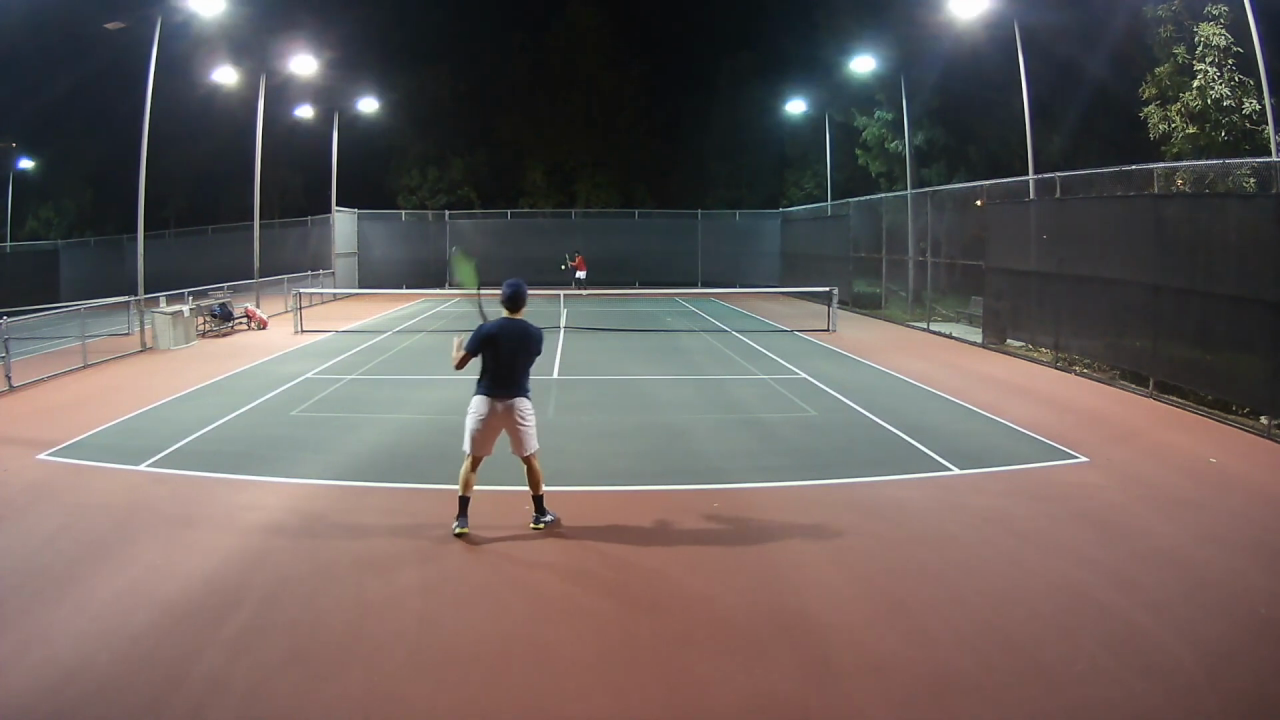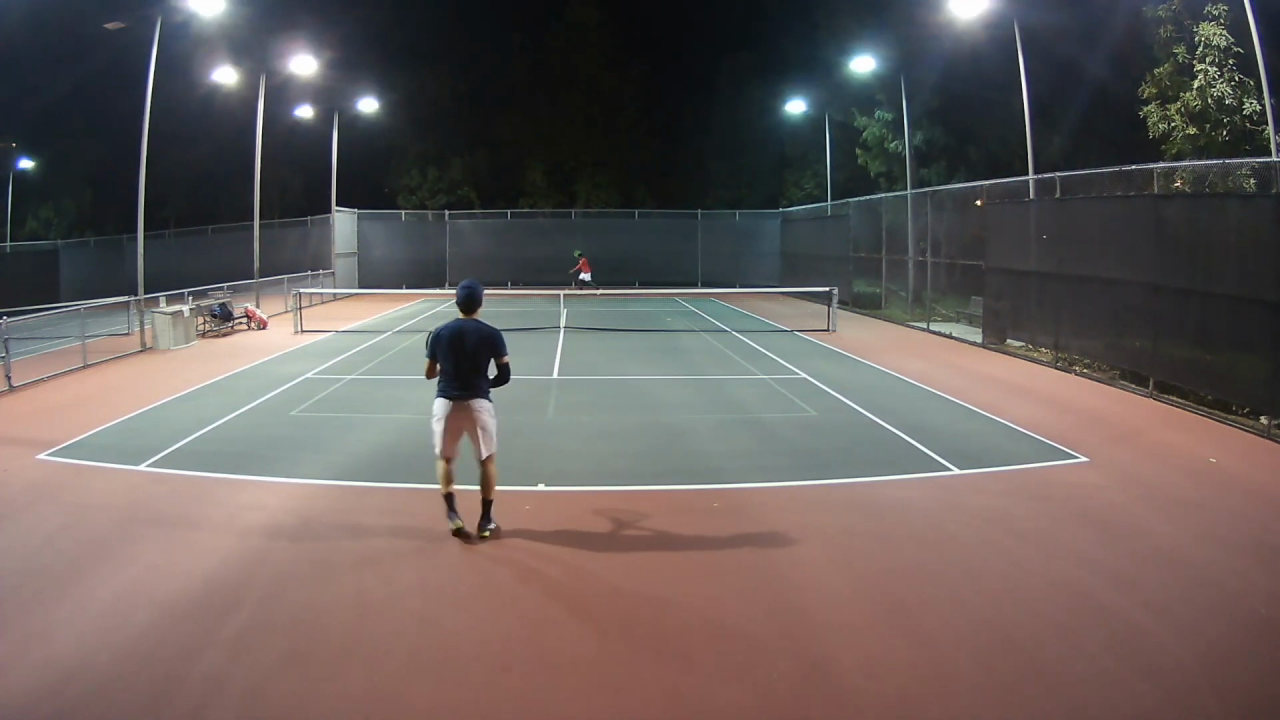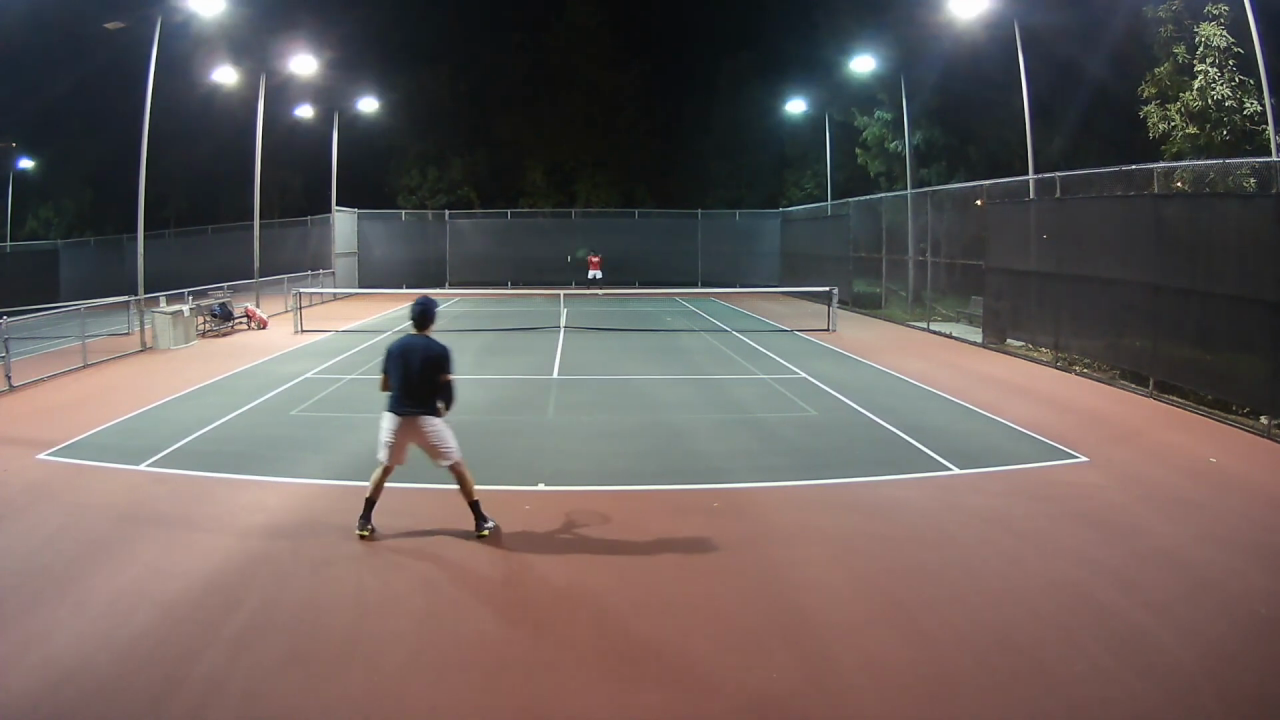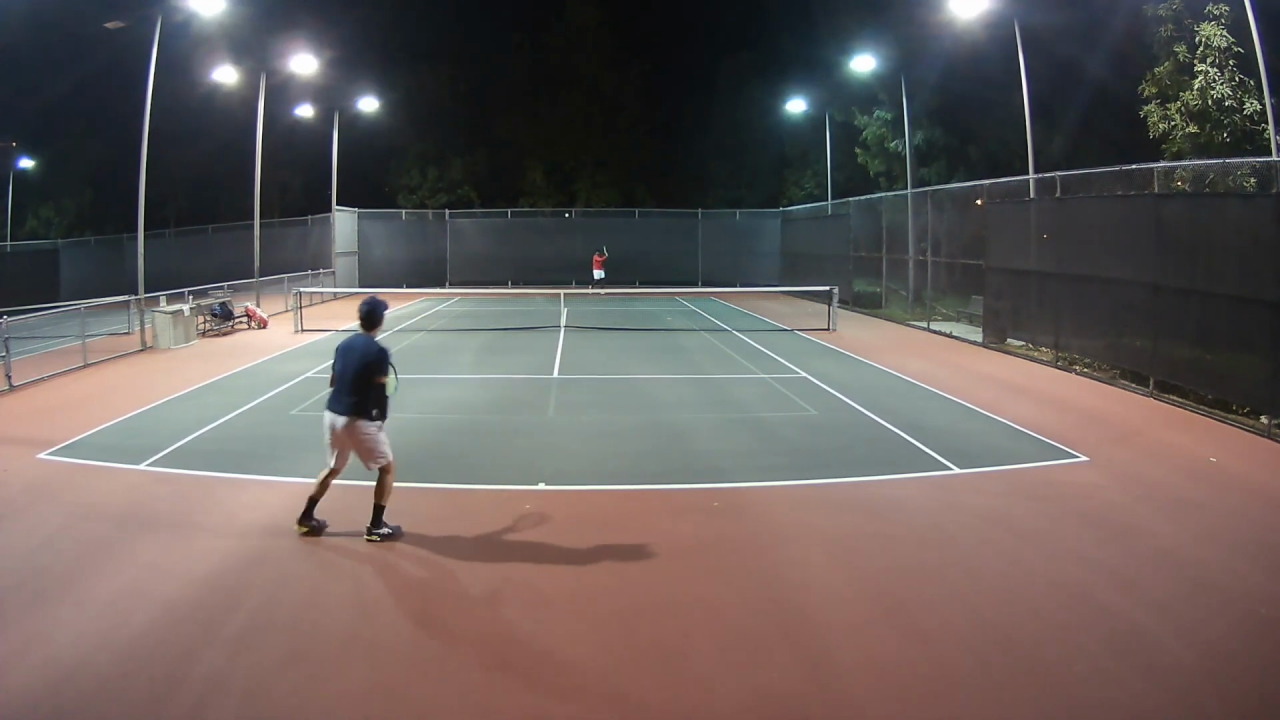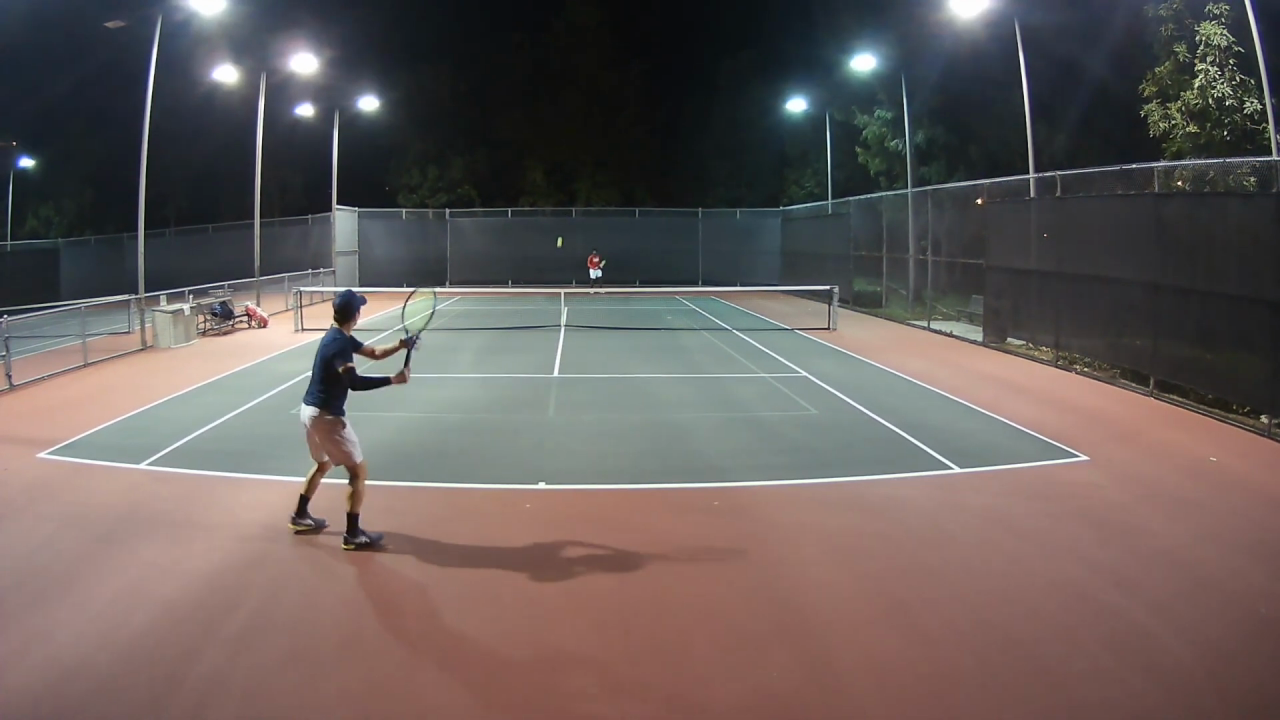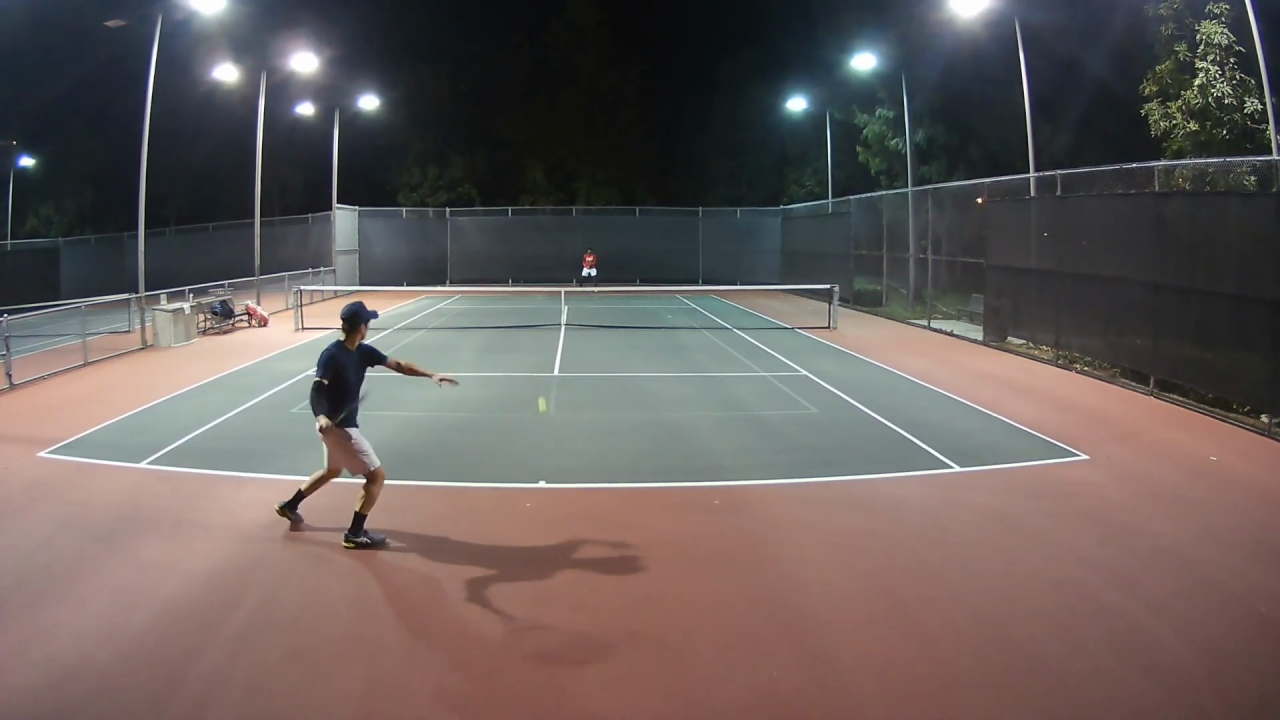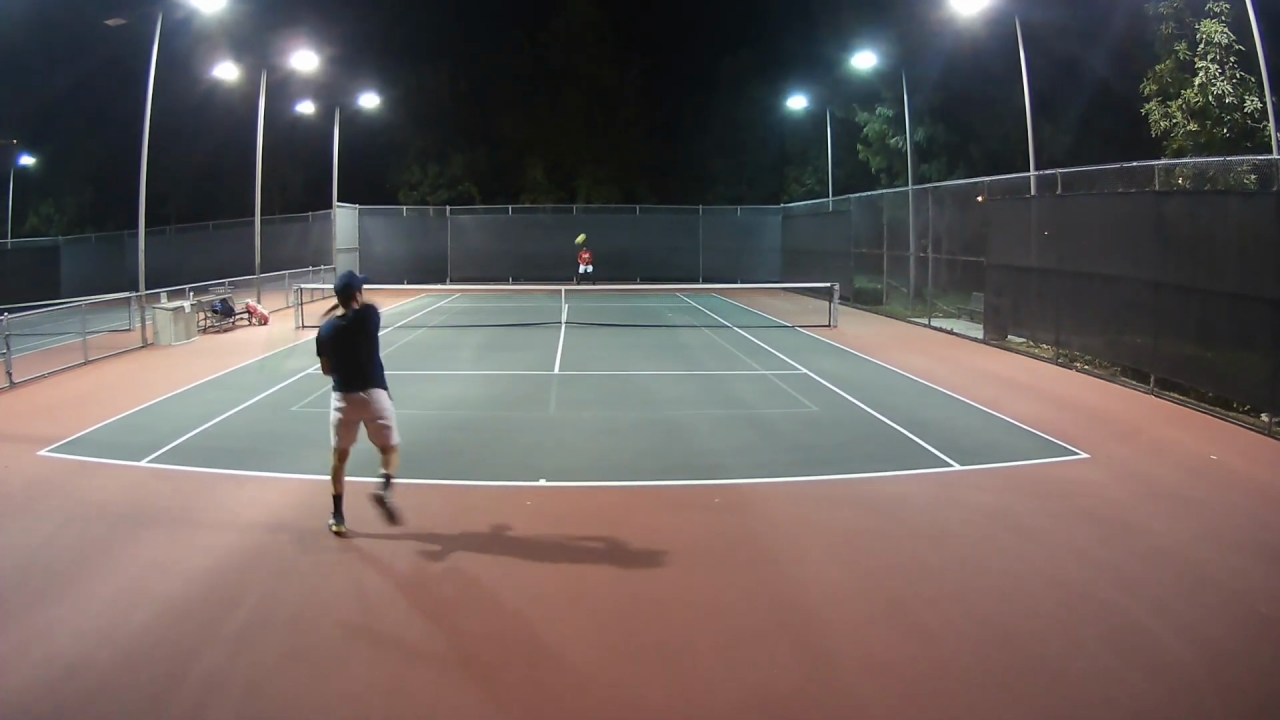
dt=0.4s
person 1, frame 1
left shoulder: (486, 330)
right shoulder: (535, 334)
left elbow: (458, 364)
left wrist: (456, 347)
left hip: (486, 401)
right hip: (518, 403)
left knee: (472, 460)
right knee: (530, 458)
left ankle: (462, 519)
right ankle: (540, 514)
person 1, frame 2
left shoulder: (440, 333)
right shoulder: (492, 334)
left elbow: (430, 374)
right elbow: (505, 376)
left hip: (446, 402)
right hip: (478, 403)
left knee: (444, 459)
right knee: (487, 460)
left ankle: (452, 513)
right ankle: (486, 520)
person 1, frame 3
left shoulder: (394, 347)
right shoulder: (439, 351)
left elbow: (385, 386)
right elbow: (446, 392)
right wrist: (443, 409)
left hip: (394, 416)
right hip: (426, 419)
left knee: (385, 468)
right knee: (458, 467)
left ankle: (364, 521)
right ankle: (481, 521)
person 1, frame 4
left shoulder: (344, 345)
right shoulder: (379, 352)
right elbow: (380, 396)
right wrist: (381, 417)
left hip: (333, 415)
right hip: (358, 421)
left knee: (334, 468)
right knee: (387, 468)
left ankle: (307, 518)
right ankle: (376, 526)
person 1, frame 5
left shoulder: (336, 337)
right shoulder: (340, 343)
left elbow: (373, 352)
right elbow: (353, 382)
left wrist: (399, 345)
right wrist: (391, 380)
left hip: (310, 410)
right hip: (326, 415)
left knee: (323, 464)
right knee: (358, 470)
left ankle: (301, 516)
right ankle: (353, 534)
person 1, frame 6
left shoulder: (363, 351)
right shoulder: (330, 355)
left elbow: (396, 365)
right elbow: (316, 393)
left wrist: (431, 375)
right wrist: (320, 416)
left hip: (342, 425)
right hip: (337, 426)
left knee: (331, 470)
right knee: (376, 476)
left ankle: (290, 505)
right ankle: (355, 533)
person 1, frame 7
left shoulder: (325, 330)
right shoulder: (368, 314)
left elbow: (326, 370)
right wrist: (337, 309)
left hip: (342, 398)
right hip: (374, 394)
left knee: (340, 456)
right knee: (390, 448)
left ankle: (338, 516)
right ankle: (384, 489)
